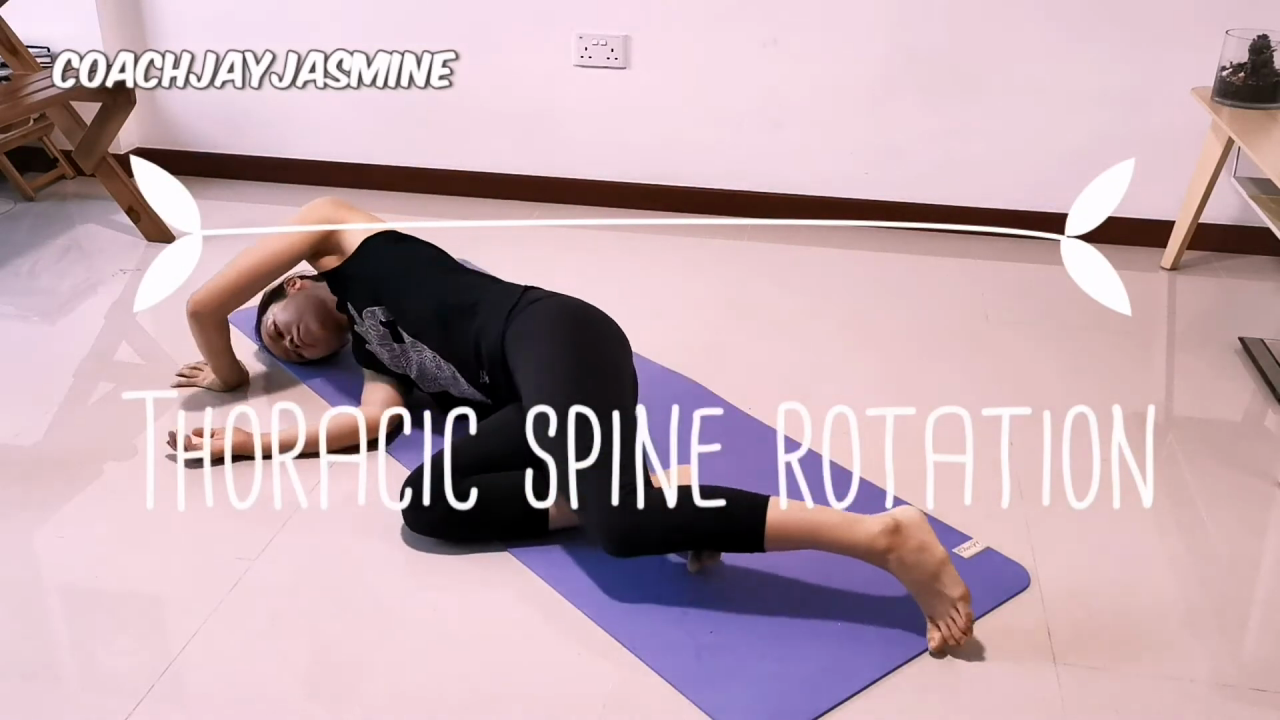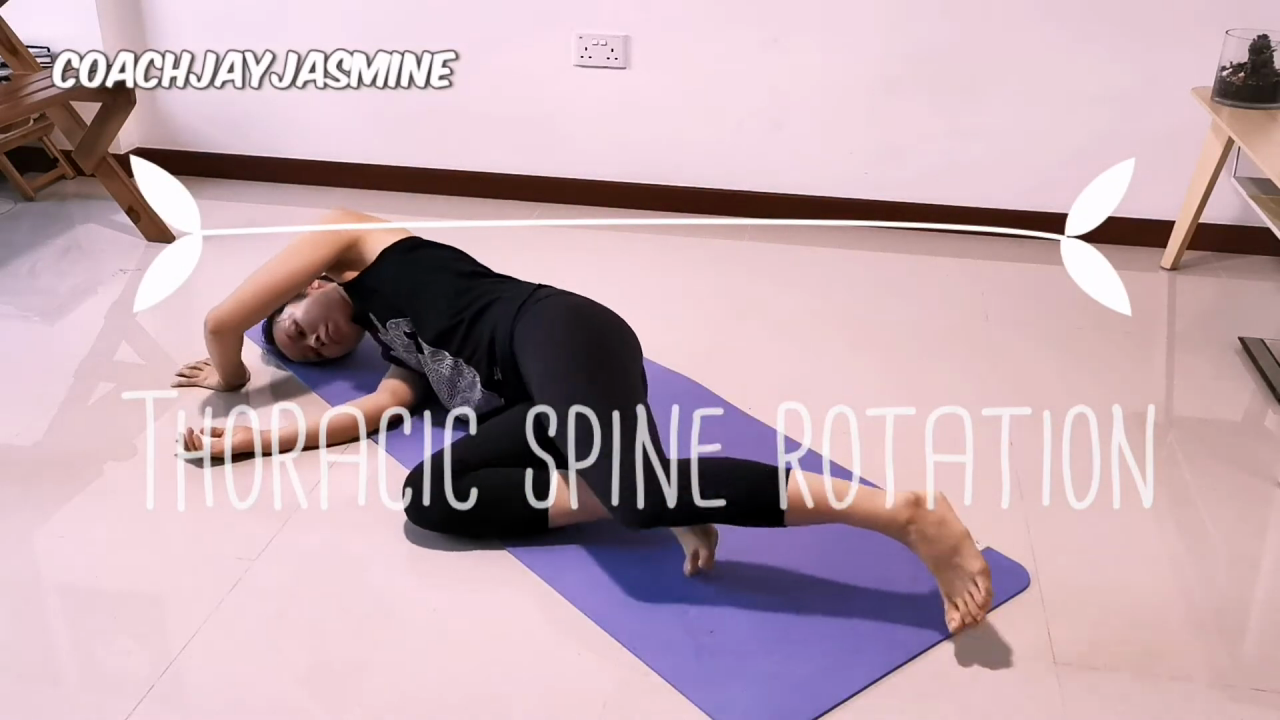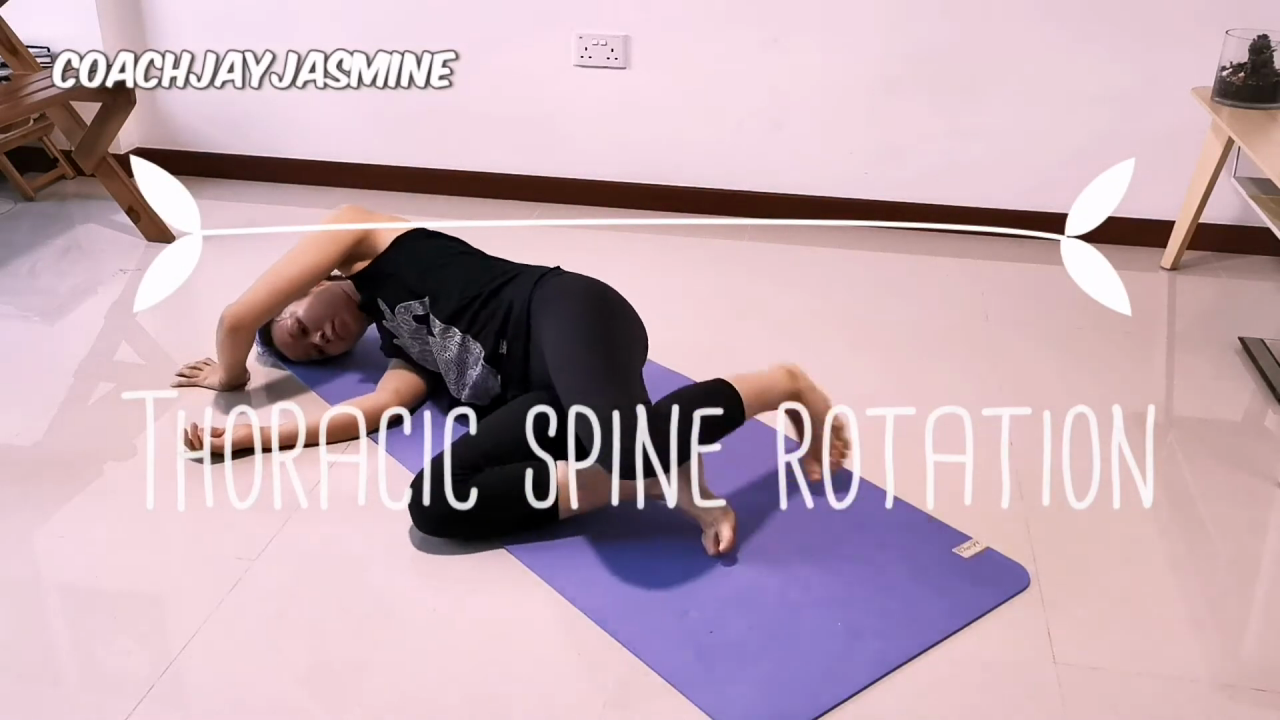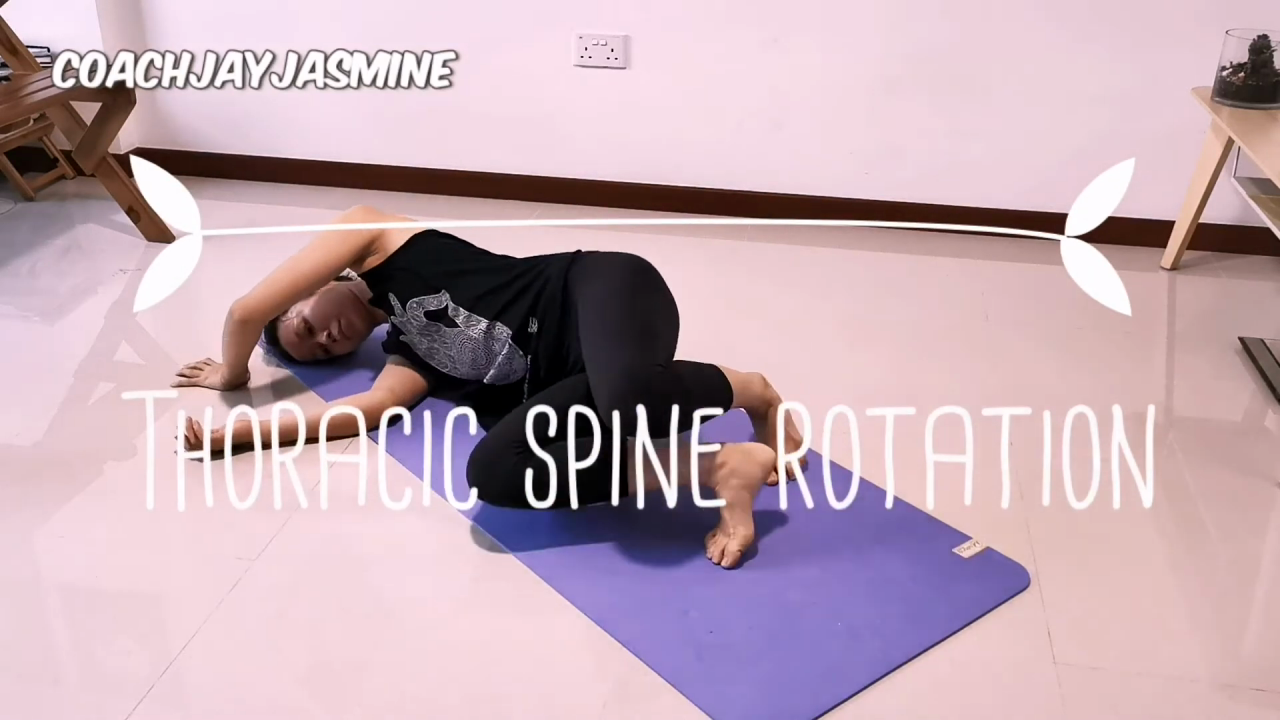
dt=0.3s
person 1, frame 1
left shoulder: (330, 229)
right shoulder: (370, 350)
left elbow: (204, 305)
right elbow: (379, 417)
left wrist: (228, 374)
right wrist: (252, 437)
left hip: (547, 336)
right hip: (534, 397)
left knee: (624, 524)
right knee: (425, 502)
left ankle: (887, 535)
right ankle: (634, 495)
person 1, frame 2
left shoulder: (346, 240)
right shoulder: (403, 355)
left elbow: (222, 321)
right elbow: (380, 411)
left wrist: (232, 377)
right wrist: (257, 437)
left hip: (556, 337)
right hip: (538, 397)
left knee: (640, 490)
right knee: (429, 494)
left ankle: (902, 512)
right ankle: (625, 487)
person 1, frame 3
left shoulder: (355, 235)
right shoulder: (405, 358)
left elbow: (240, 315)
right elbow: (375, 410)
left wrist: (233, 373)
right wrist: (245, 434)
left hip: (572, 317)
right hip: (548, 395)
left knee: (623, 438)
right knee: (435, 501)
left ankle: (780, 385)
right ankle: (663, 480)
person 1, frame 4
left shoulder: (364, 234)
right shoulder: (406, 354)
left elbow: (246, 311)
right elbow: (371, 406)
left wrist: (233, 374)
right wrist: (244, 428)
left hip: (601, 289)
right hip: (559, 378)
left knee: (632, 398)
right knee: (492, 469)
left ankle: (753, 391)
right ankle: (718, 465)
